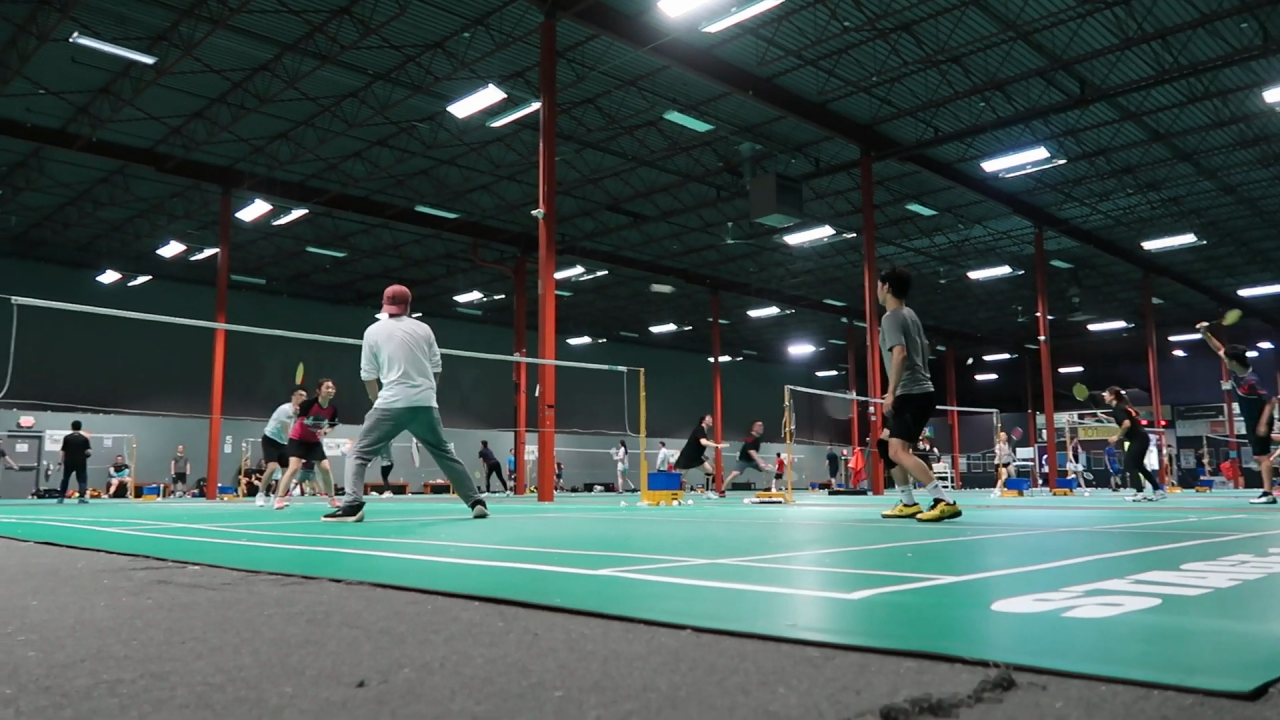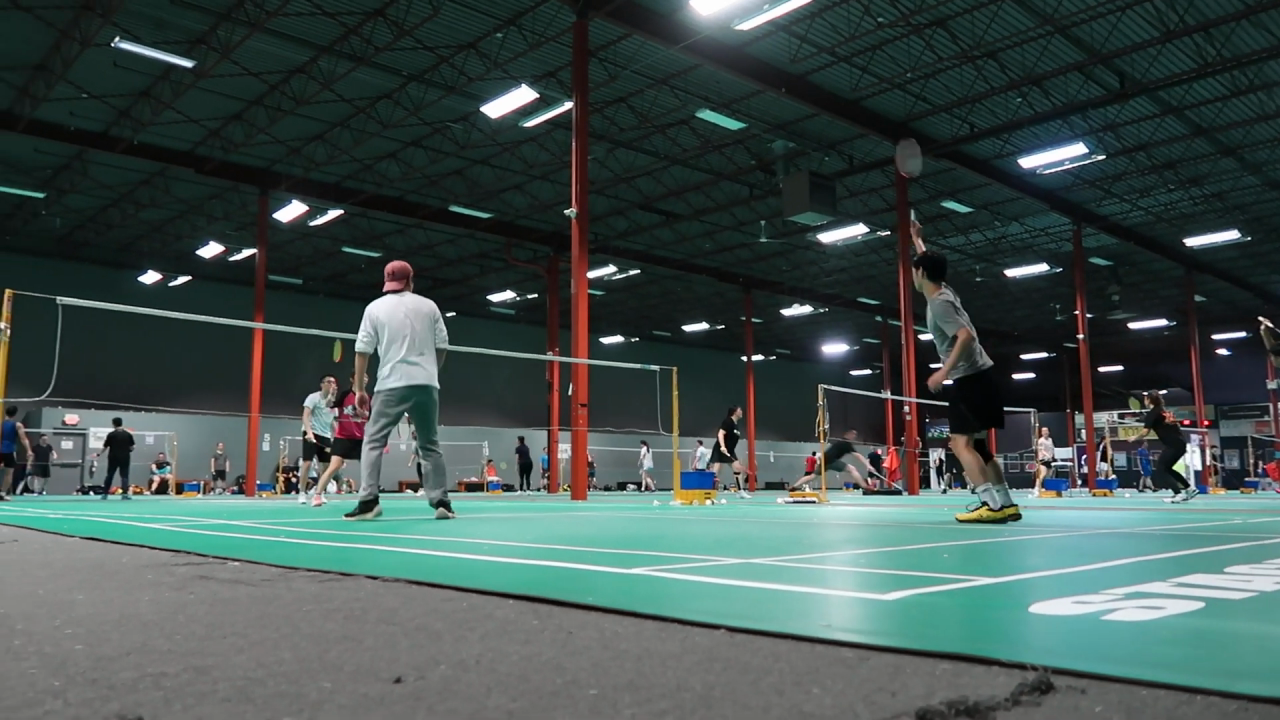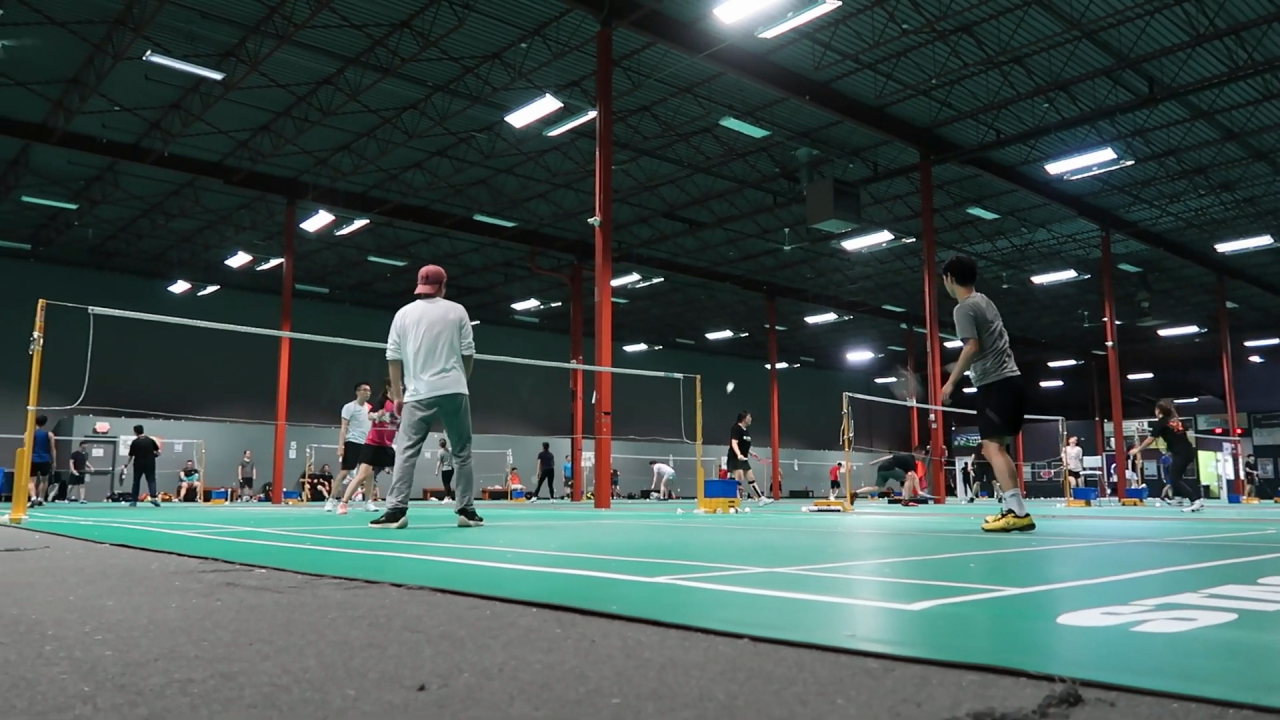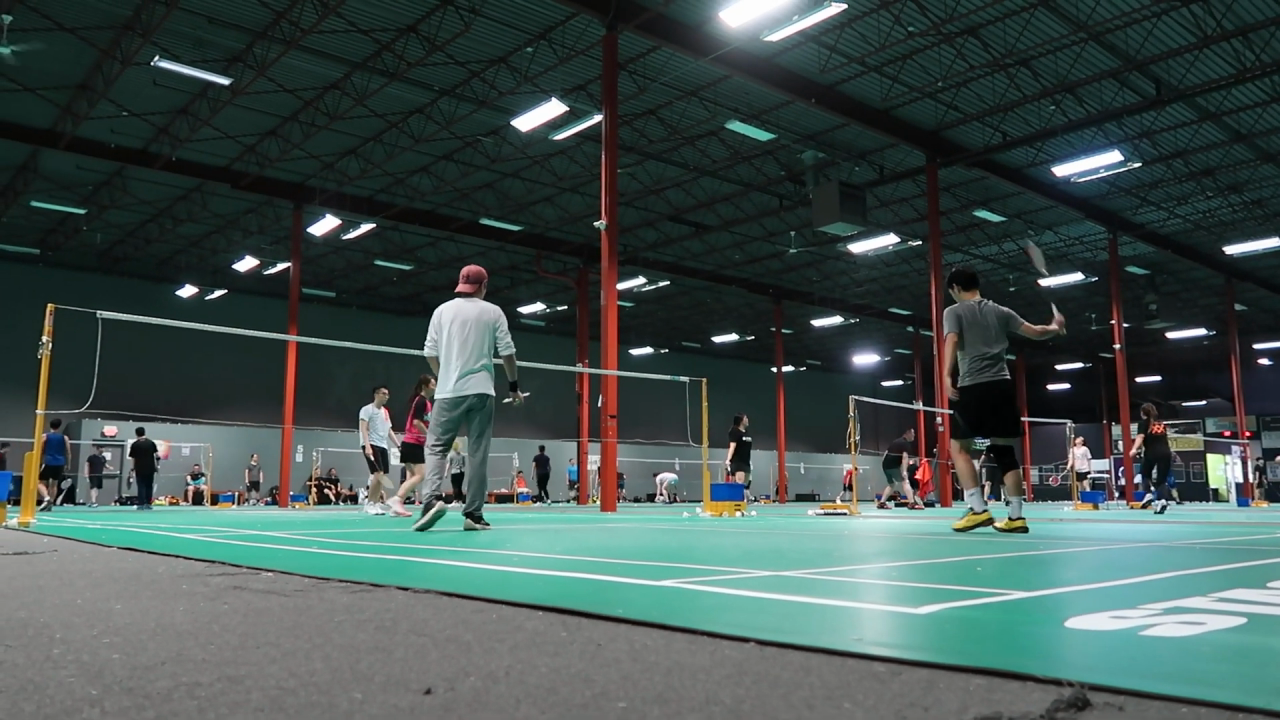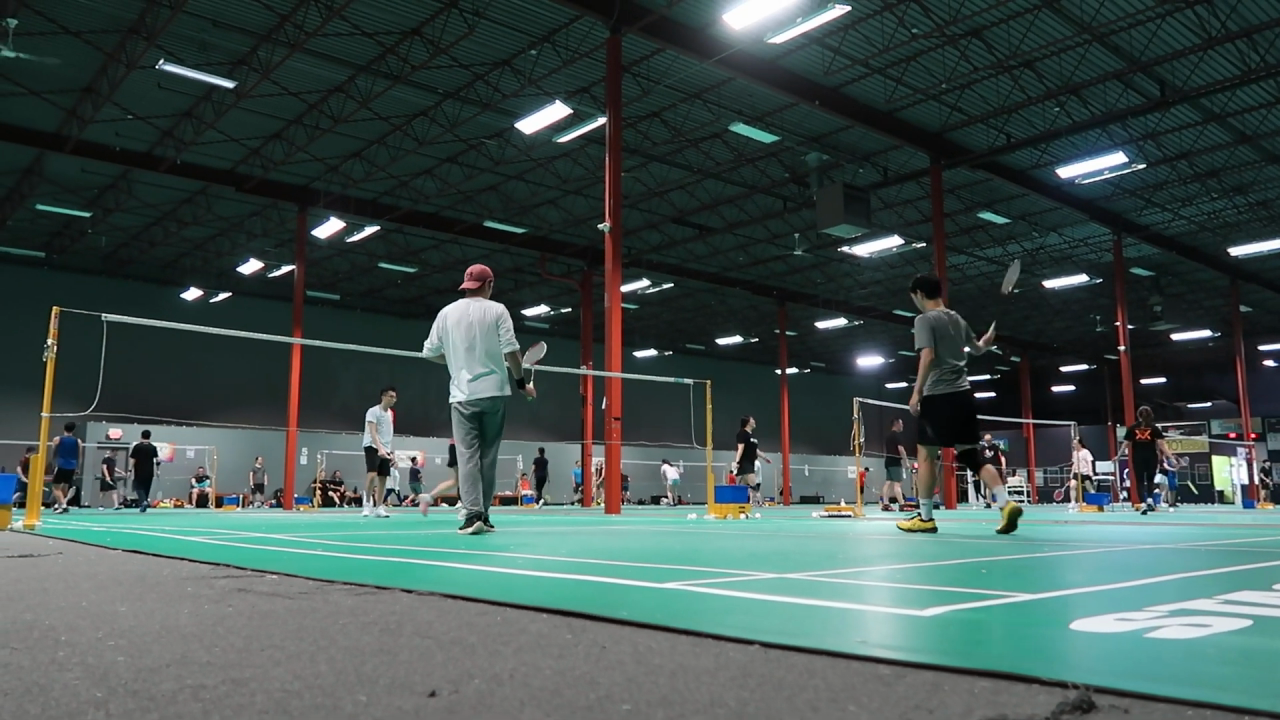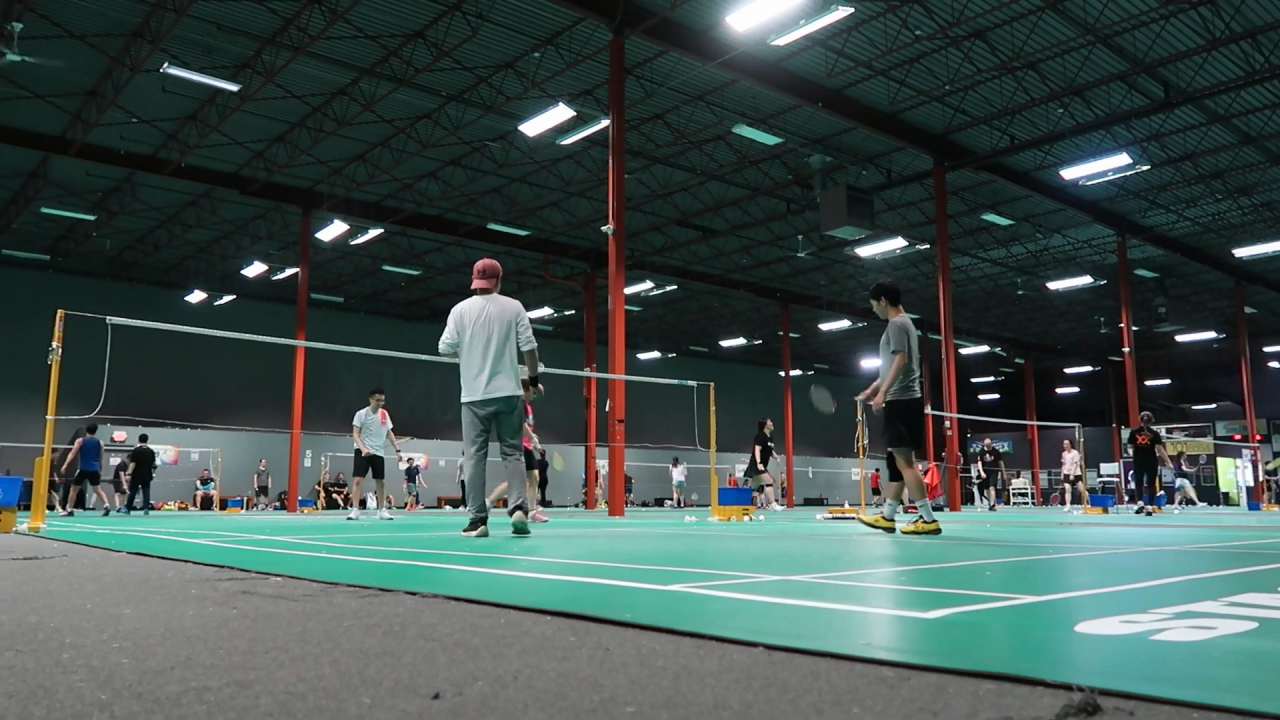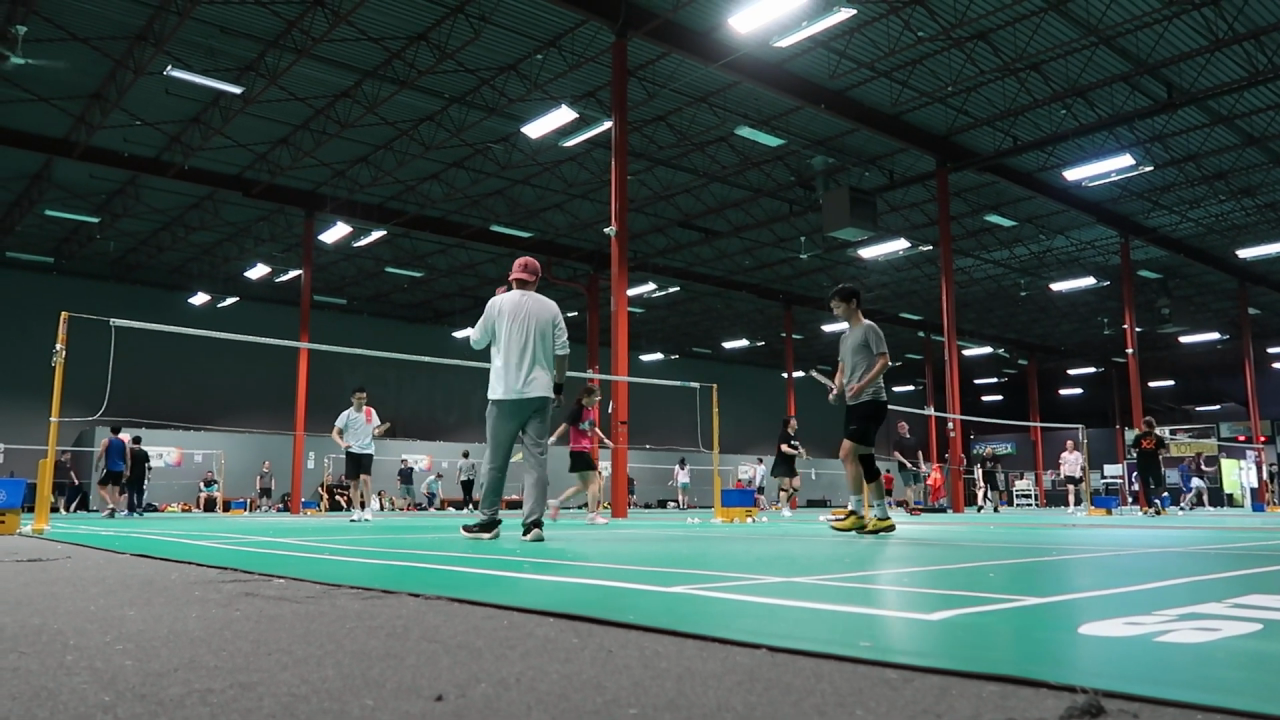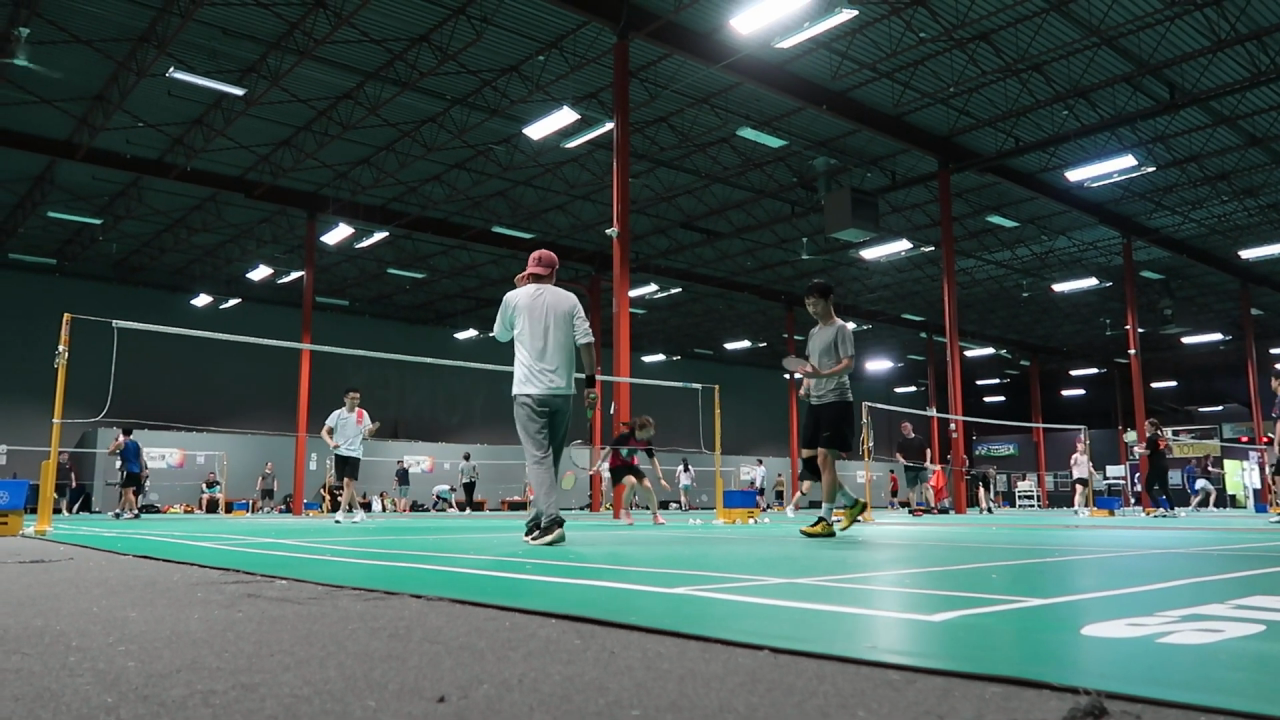
dt=0.4s
person 1, frame 1
left shoulder: (373, 332)
right shoulder: (423, 329)
left elbow: (369, 377)
right elbow: (436, 369)
left wrist: (379, 403)
left hip: (392, 404)
right hip: (425, 404)
left knee: (360, 452)
right knee: (445, 455)
left ankle: (352, 505)
right ankle: (475, 502)
person 1, frame 2
left shoulder: (375, 308)
right shoulder: (428, 306)
left elbow: (363, 350)
right elbow: (442, 346)
left wrist: (360, 388)
left hip: (393, 385)
right hip: (426, 384)
left knee: (373, 442)
right knee: (430, 446)
left ankle: (368, 500)
right ankle: (441, 502)
person 1, frame 3
left shoulder: (404, 314)
right shoulder: (457, 311)
left elbow: (394, 357)
right elbow: (467, 353)
left wrist: (398, 394)
left hip: (419, 394)
right hip: (453, 391)
left knee: (406, 452)
right knee: (462, 453)
left ankle: (396, 511)
right ankle: (466, 510)
person 1, frame 4
left shoulder: (442, 311)
right shoulder: (493, 312)
left elbow: (431, 354)
right elbow: (507, 353)
right wrist: (513, 386)
left hip: (449, 392)
right hip: (481, 391)
left knee: (437, 447)
right knee: (477, 454)
left ankle: (433, 499)
right ankle: (473, 513)
person 1, frame 5
left shoulder: (446, 313)
right shoulder: (497, 310)
left elbow: (429, 352)
right elbow: (511, 350)
right wrist: (522, 382)
left hip: (462, 395)
right hip: (493, 393)
left knee: (468, 455)
right knee: (489, 456)
left ankle: (473, 516)
right ankle: (483, 515)
person 1, frame 6
left shoulder: (461, 309)
right shoulder: (514, 307)
left elbow: (445, 348)
right elbow: (529, 347)
right wrist: (534, 380)
left hip: (475, 395)
right hip: (509, 392)
left knee: (476, 456)
right knee: (513, 452)
left ankle: (478, 520)
right ankle: (518, 507)
person 1, frame 7
left shoulder: (498, 303)
right shoulder: (551, 307)
left elbow: (476, 342)
right elbow: (562, 351)
right wrist: (558, 387)
left hip: (506, 393)
right hip: (540, 393)
left knee: (497, 458)
right knee: (536, 457)
left ankle: (488, 521)
right ankle: (533, 522)
person 1, frame 8
left shoulder: (514, 297)
right shoulder: (569, 300)
left elbow: (501, 335)
right elbow: (586, 341)
right wrist: (591, 381)
left hip: (529, 389)
right hip: (562, 390)
left knee: (538, 457)
right knee: (551, 458)
left ankle: (551, 521)
right ankle: (539, 520)
person 2, frame 1
left shoulder: (891, 318)
right shoulder: (910, 315)
left elbow: (900, 355)
left wrist: (890, 393)
left hip: (911, 394)
right hip: (920, 393)
left knee: (898, 451)
right knee: (885, 444)
left ankle: (945, 501)
right ankle: (908, 503)
person 2, frame 2
left shoulder: (940, 304)
right shoulder: (943, 293)
left elbow: (966, 336)
right elbow: (930, 266)
left wrist: (943, 372)
right wrist: (918, 241)
left hip: (970, 380)
right hip: (982, 378)
left knee: (961, 444)
right knee: (977, 445)
left ankle: (992, 505)
right ankle: (1006, 504)
person 2, frame 3
left shoulder: (963, 308)
right shoulder: (984, 301)
left elbow: (972, 347)
left wrist: (952, 380)
left hip: (994, 385)
right hip: (1013, 381)
left knee: (994, 449)
right knee: (999, 448)
left ankle: (1017, 512)
right ankle: (1011, 510)
person 2, frame 4
left shoulder: (954, 311)
right shoulder: (999, 311)
left elbow: (951, 342)
right elbow: (1037, 332)
left wrist: (947, 377)
right wrist: (1056, 326)
left hip: (973, 388)
right hip: (1002, 386)
left knee: (959, 448)
right knee: (1003, 452)
left ankle: (979, 509)
right ankle: (1016, 516)
person 2, frame 5
left shoulder: (924, 320)
right shoulder: (957, 319)
left elbow: (928, 357)
right elbow: (977, 348)
left wrist: (916, 391)
right wrist: (987, 340)
left hip: (938, 396)
right hip: (963, 394)
left knee: (926, 455)
right knee: (973, 455)
left ankle: (925, 517)
right ankle: (1006, 503)
person 2, frame 6
left shoulder: (897, 324)
right shoulder: (903, 324)
left elbow: (901, 360)
left wrist: (882, 392)
right wrist: (872, 389)
left hip: (901, 401)
right hip: (901, 401)
left knee: (905, 461)
right knee: (896, 459)
left ankle: (928, 519)
right ankle: (887, 515)
person 2, frame 7
left shoulder: (869, 329)
right shoulder: (845, 336)
left elbow: (884, 361)
right elbow: (841, 369)
left wrist: (864, 384)
right wrist: (836, 390)
left hip: (871, 401)
right hip: (854, 404)
left knee: (848, 453)
right knee: (865, 460)
left ankle: (856, 513)
right ankle: (882, 516)
person 2, frame 8
left shoulder: (840, 329)
right shoulder: (813, 332)
left elbow: (848, 364)
left wrist: (820, 374)
right wrist: (805, 385)
left hip: (836, 403)
right hip: (815, 404)
left knee: (824, 459)
right knee: (808, 459)
left ankle: (826, 519)
right ankle: (852, 502)
